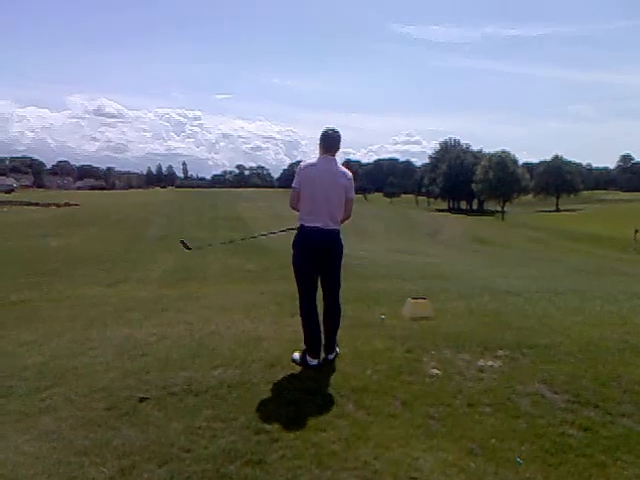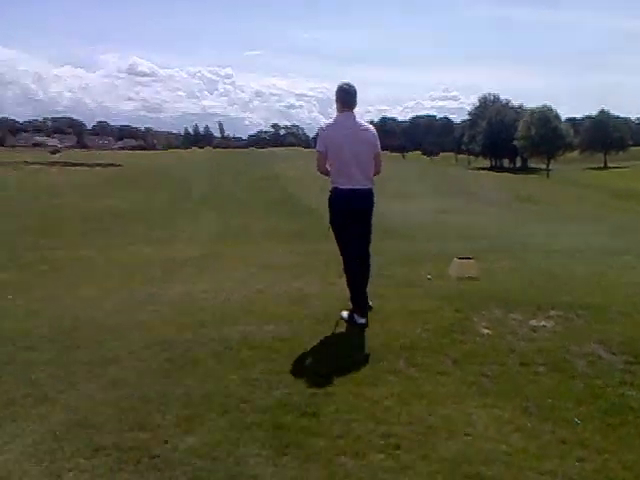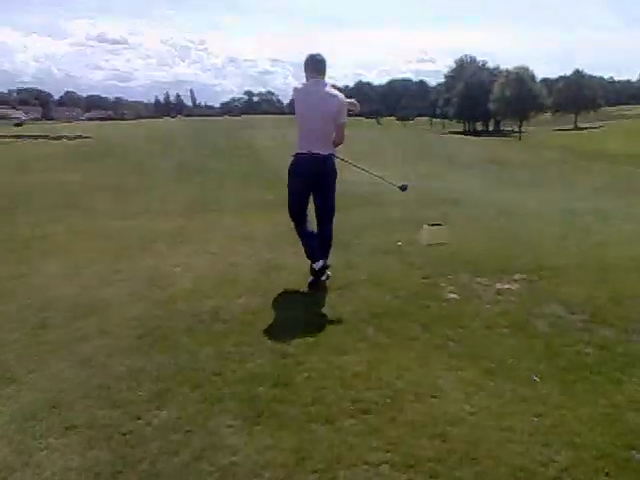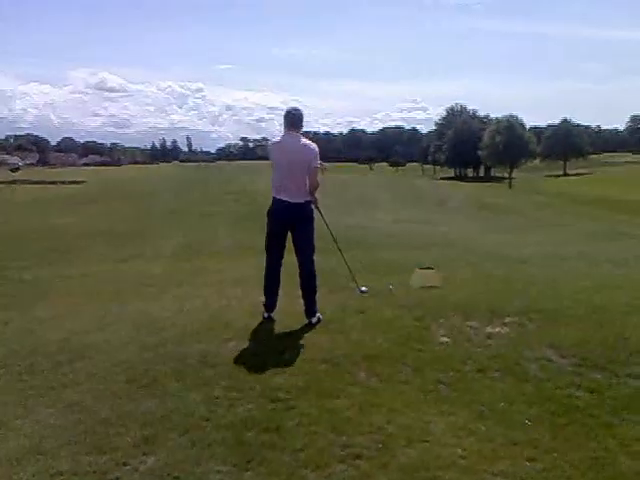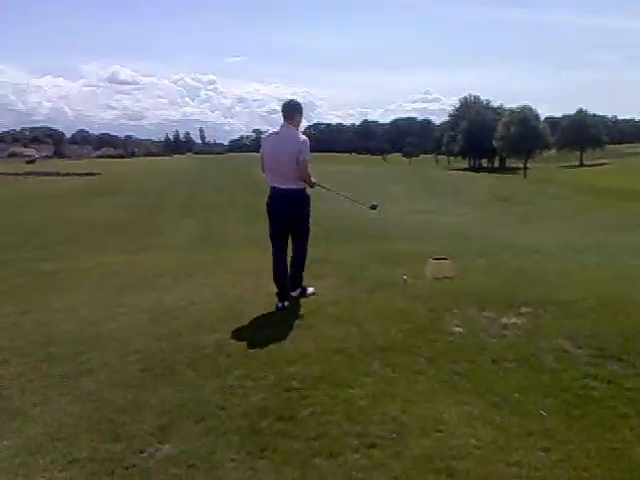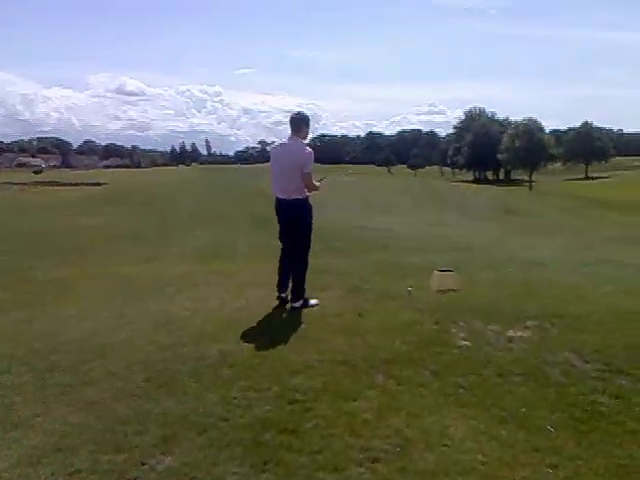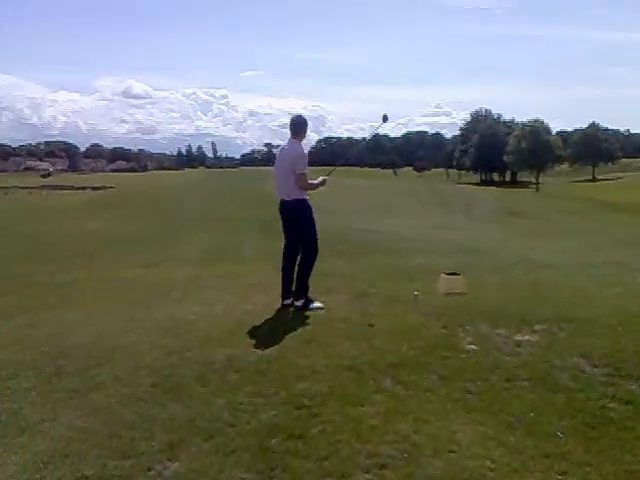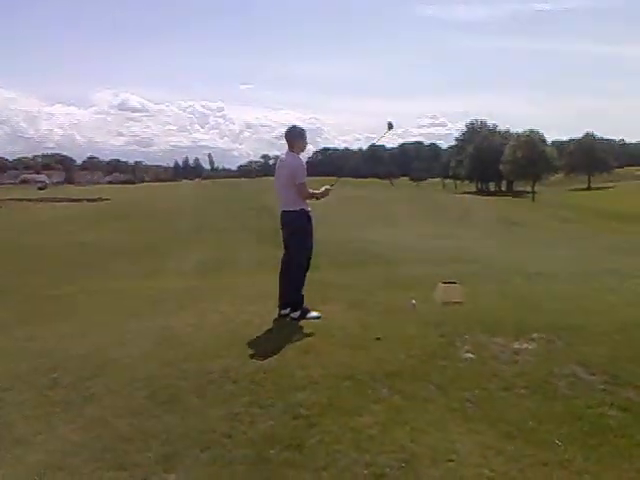
dt=0.5s
person 1, frame 1
left shoulder: (304, 168)
right shoulder: (346, 175)
left elbow: (293, 203)
right elbow: (347, 214)
left hip: (307, 237)
right hip: (332, 239)
left knee: (307, 296)
right knee: (332, 294)
left ankle: (312, 353)
right ankle: (330, 348)
person 1, frame 2
left shoulder: (327, 130)
right shoulder: (370, 130)
left elbow: (321, 168)
right elbow: (377, 168)
left hip: (341, 197)
right hip: (366, 196)
left knee: (350, 254)
right knee: (363, 250)
left ankle: (359, 311)
right ankle: (362, 300)
person 1, frame 3
left shoulder: (299, 93)
right shoulder: (337, 98)
right elbow: (340, 139)
left hip: (302, 162)
right hip: (326, 163)
left knee: (298, 215)
right knee: (325, 218)
left ankle: (316, 259)
right ankle: (322, 271)
person 1, frame 4
left shoulder: (273, 146)
right shoulder: (311, 148)
right elbow: (314, 183)
right wrist: (312, 195)
left hip: (278, 207)
right hip: (302, 209)
left knee: (273, 260)
right knee: (306, 261)
left ankle: (269, 308)
right ankle: (311, 313)
person 1, frame 5
left shoulder: (267, 139)
right shoulder: (301, 140)
left elbow: (264, 169)
right elbow: (303, 174)
right wrist: (311, 182)
left hip: (276, 196)
right hip: (297, 197)
left knee: (278, 247)
right knee: (299, 245)
left ankle: (282, 297)
right ankle: (295, 287)
person 1, frame 6
left shoulder: (275, 149)
right shoulder: (306, 152)
left elbow: (279, 177)
right elbow: (308, 184)
right wrist: (316, 186)
left hip: (281, 204)
right hip: (299, 205)
left knee: (287, 248)
right knee: (300, 252)
left ankle: (282, 290)
right ankle: (297, 298)
person 1, frame 7
left shoulder: (282, 150)
right shoulder: (300, 152)
right elbow: (302, 184)
left wrist: (312, 184)
right wrist: (318, 183)
left hip: (285, 204)
right hip: (298, 205)
left knee: (290, 250)
right knee: (309, 250)
left ankle: (287, 296)
right ankle: (300, 297)
person 1, frame 8
left shoulder: (282, 161)
right shoulder: (297, 163)
right elbow: (303, 193)
left wrist: (314, 194)
right wrist: (320, 193)
left hip: (287, 215)
right hip: (299, 216)
left knee: (289, 260)
right knee: (301, 262)
left ankle: (285, 305)
right ankle: (296, 308)
